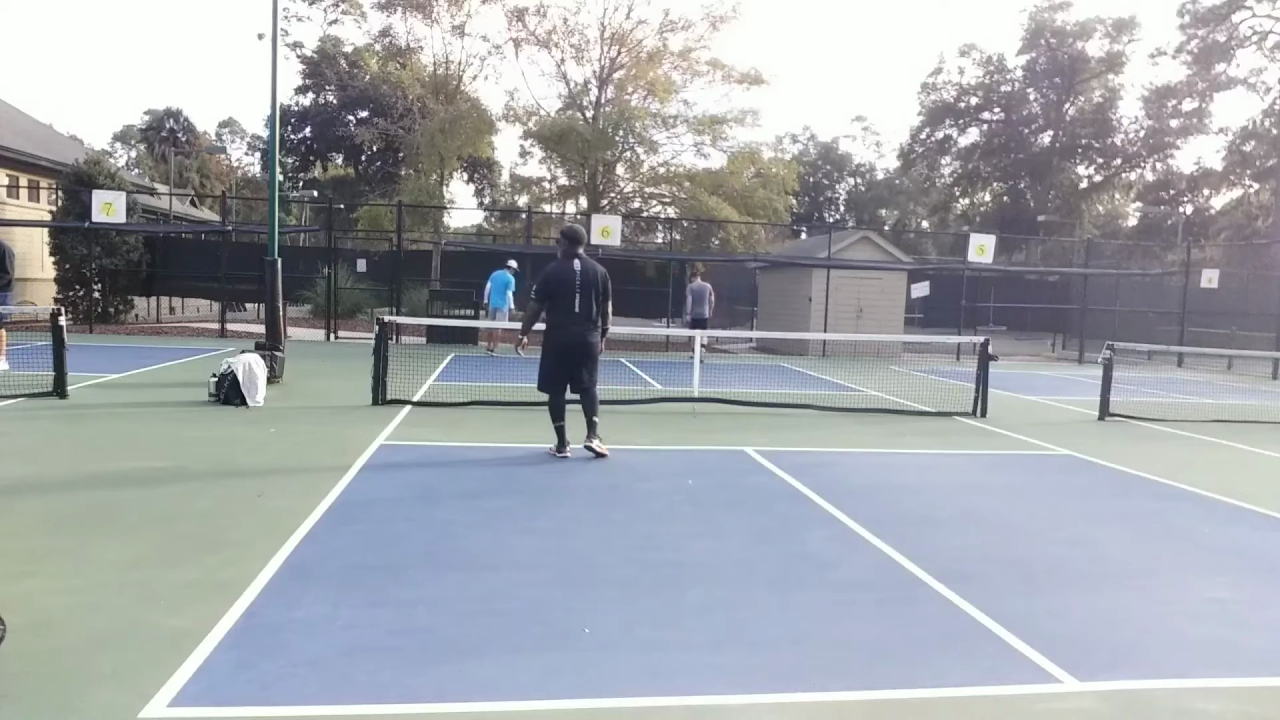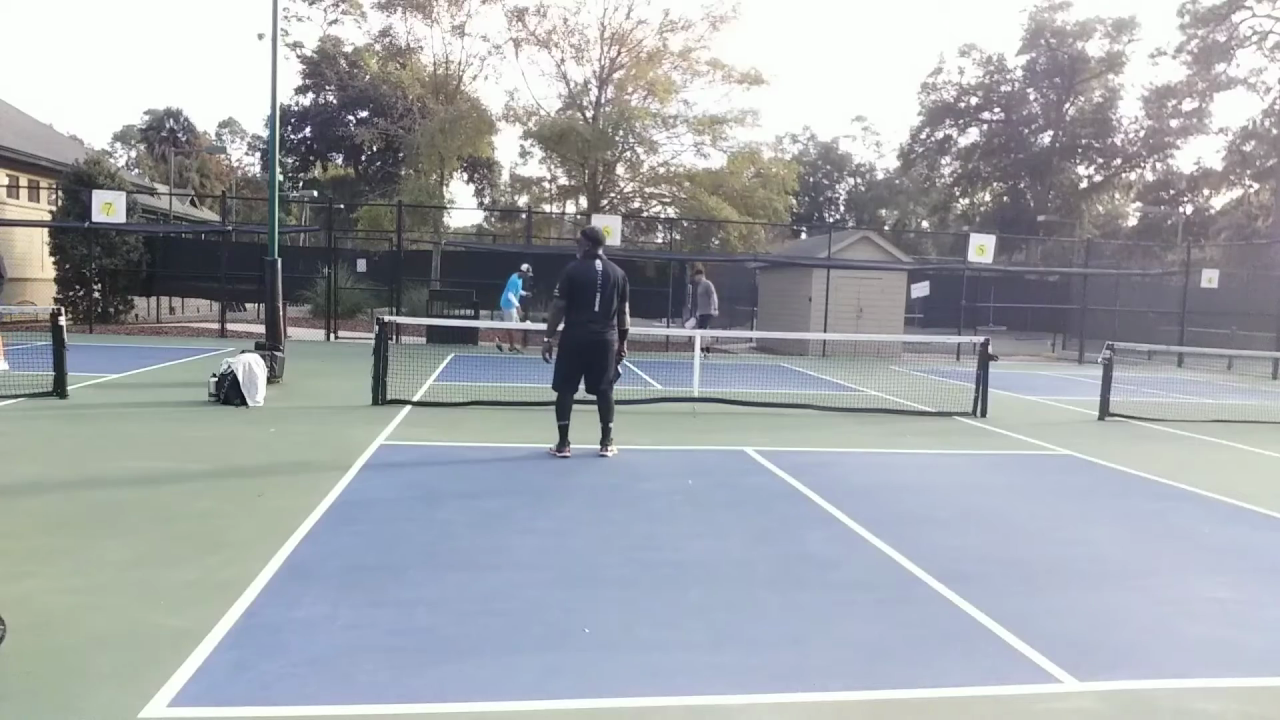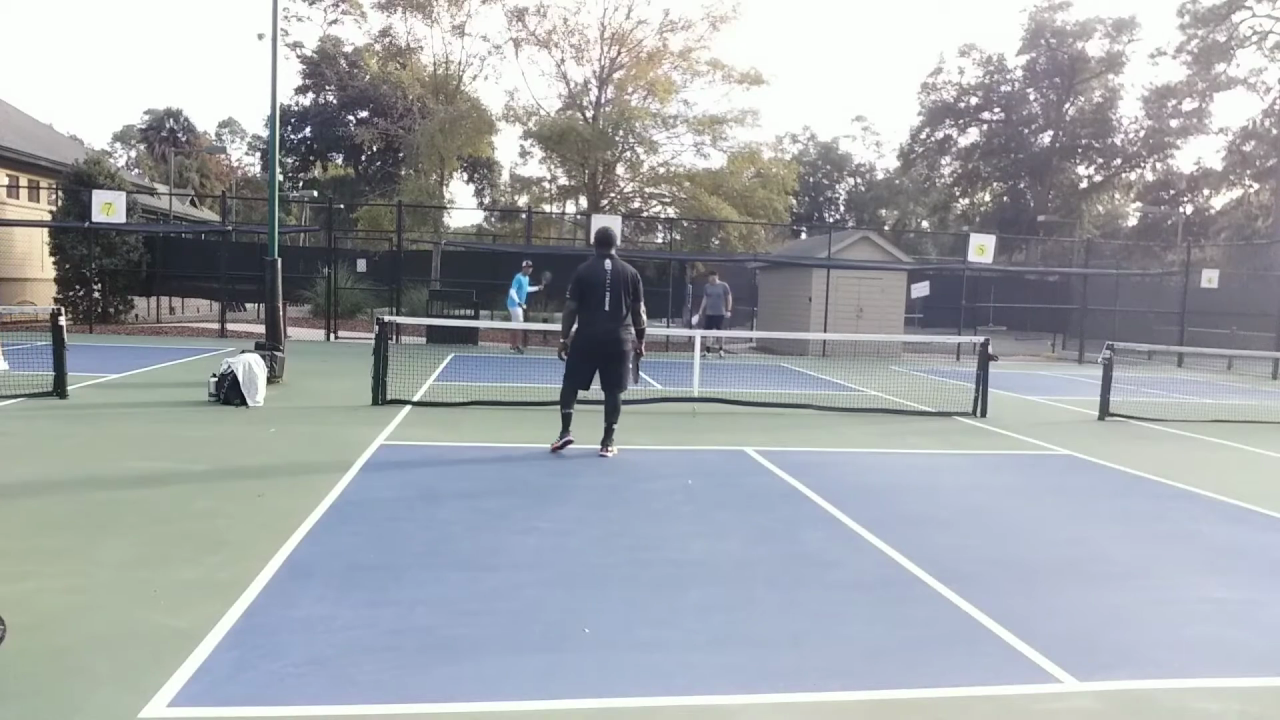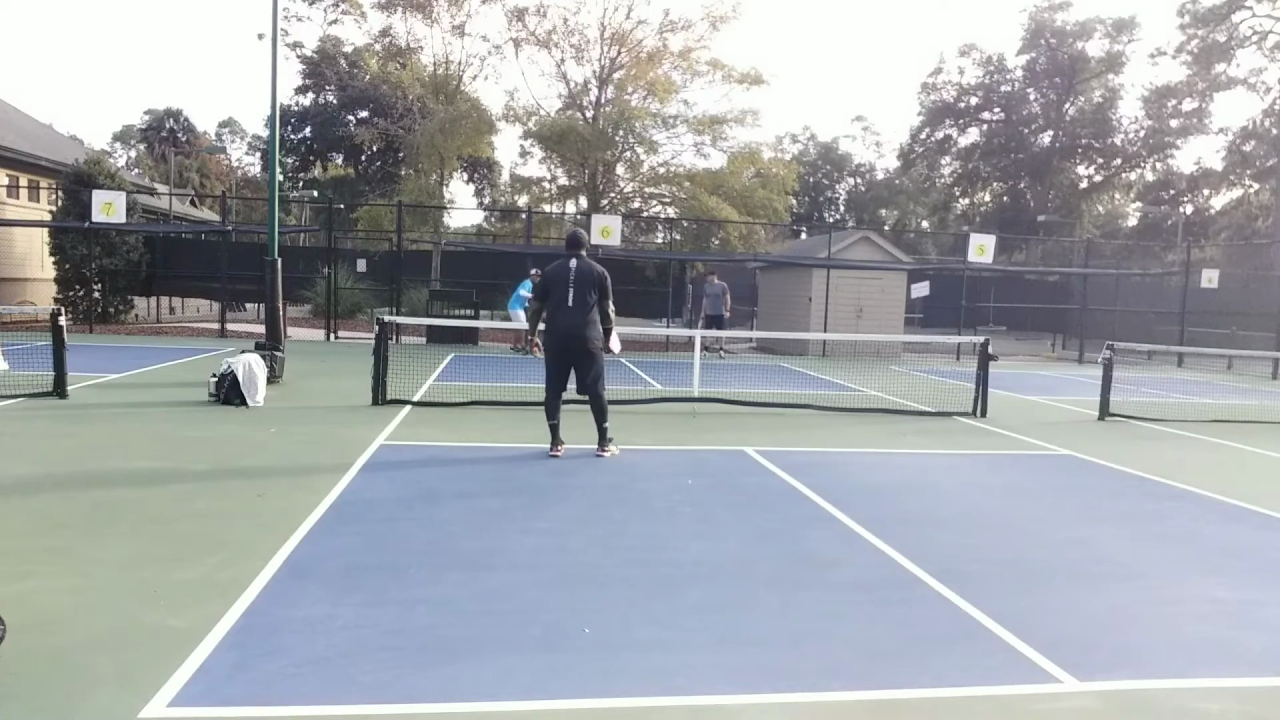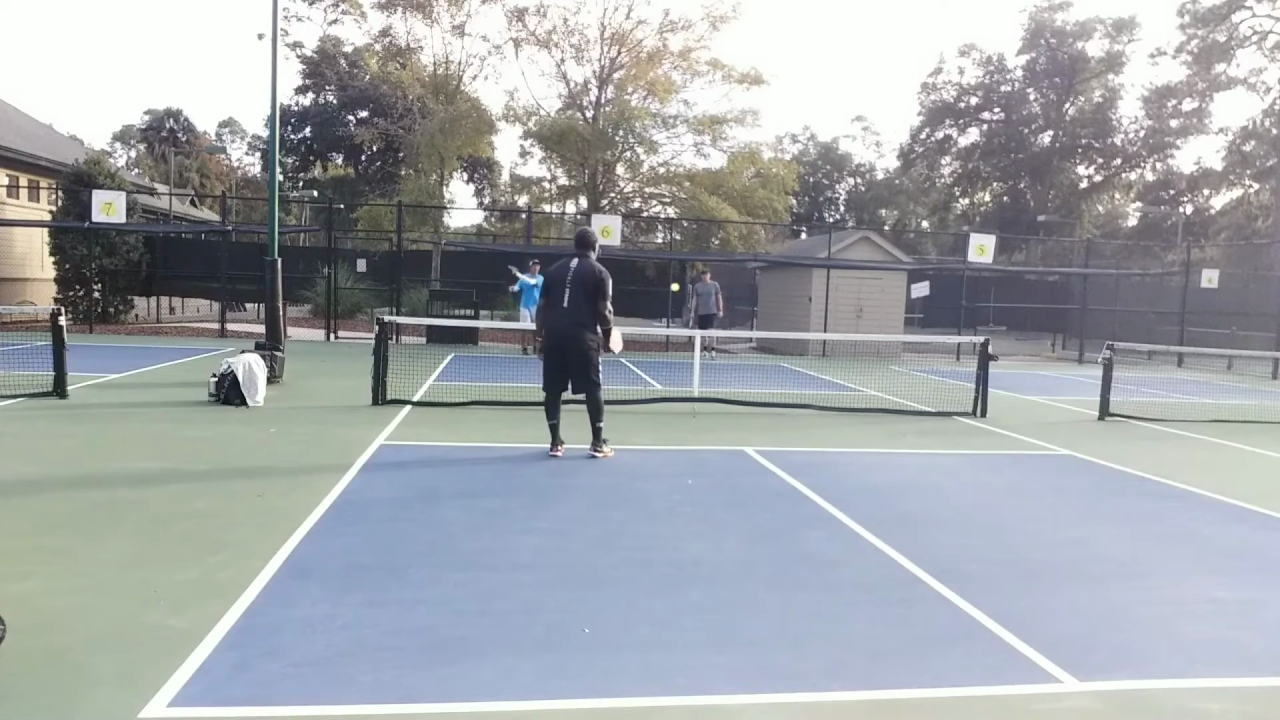
dt=0.7s
person 1, frame 1
left shoulder: (551, 271)
right shoulder: (599, 272)
left elbow: (535, 308)
right elbow: (606, 310)
left wrist: (523, 334)
right wrist: (602, 337)
left hip: (557, 341)
right hip: (588, 340)
left knee: (556, 391)
right knee: (587, 388)
left ankle: (562, 444)
right ankle: (592, 436)
person 1, frame 2
left shoulder: (573, 270)
right shoulder: (618, 273)
left elbow: (558, 308)
right elbow: (623, 312)
left wrist: (548, 338)
right wrist: (622, 342)
left hip: (574, 339)
right hip: (605, 340)
left knee: (565, 390)
right knee: (604, 391)
left ankle: (563, 443)
right ankle: (606, 443)
person 1, frame 3
left shoulder: (583, 271)
right shoulder: (631, 273)
left elbow: (571, 308)
right elbow: (639, 311)
left wrist: (564, 338)
right wrist: (640, 340)
left hip: (586, 338)
right hip: (618, 340)
left knee: (571, 384)
right knee: (613, 391)
left ankle: (565, 431)
right ankle: (607, 443)
person 1, frame 4
left shoulder: (550, 271)
right shoulder: (599, 272)
left elbow: (535, 308)
right elbow: (607, 310)
left wrist: (531, 336)
right wrist: (607, 338)
left hip: (556, 337)
right hip: (587, 337)
left knee: (553, 390)
right knee: (596, 390)
left ankle: (556, 442)
right ankle: (604, 443)
person 1, frame 5
left shoulder: (555, 269)
right shoulder: (600, 272)
left elbow: (542, 307)
right elbow: (604, 311)
left wrist: (540, 337)
right wrist: (607, 339)
left hip: (554, 335)
right hip: (582, 337)
left knee: (553, 390)
right knee: (592, 389)
left ankle: (556, 442)
right ankle: (598, 444)
